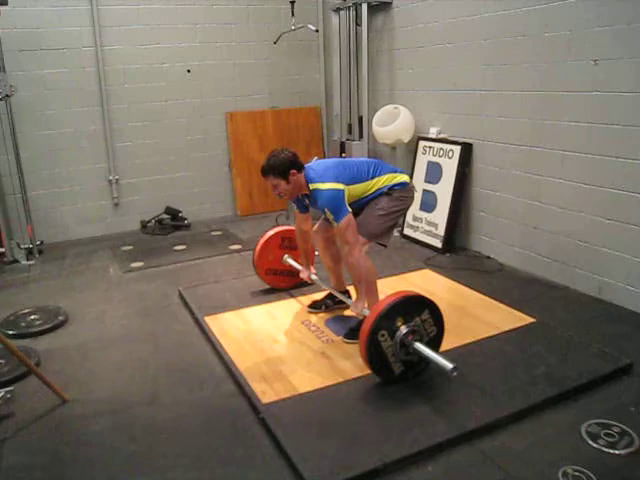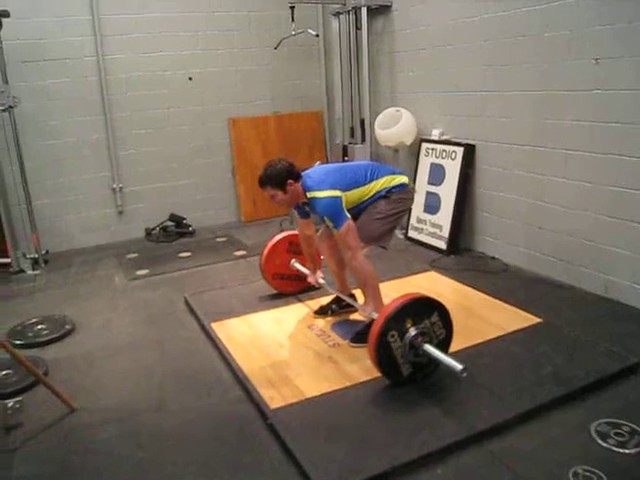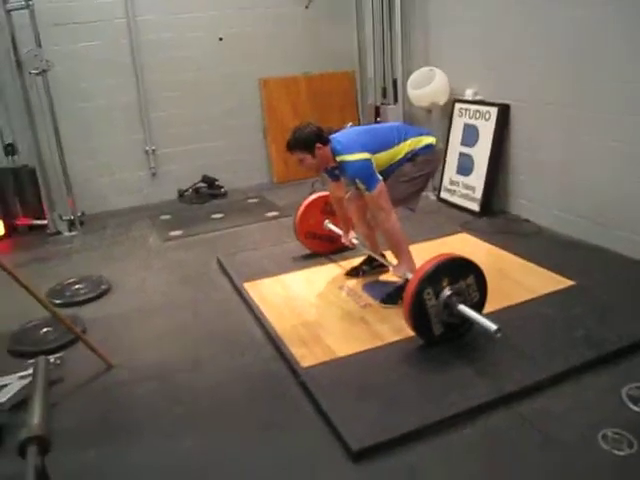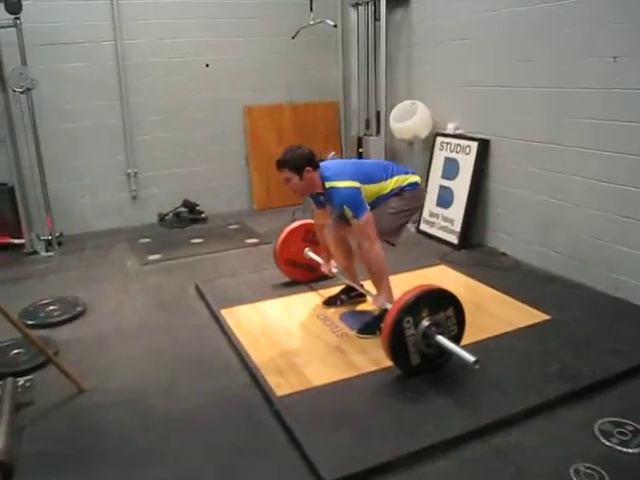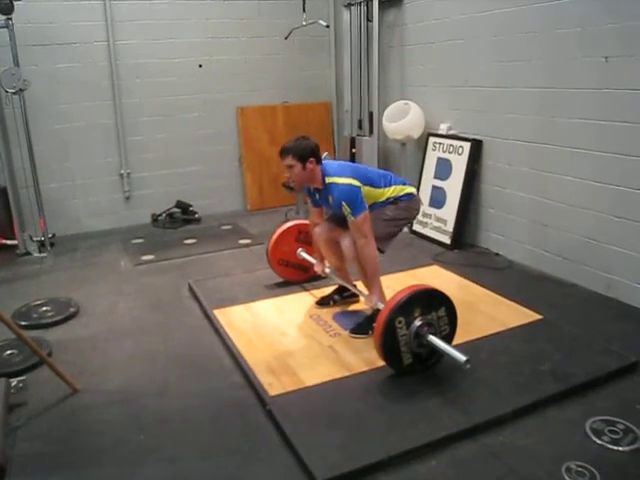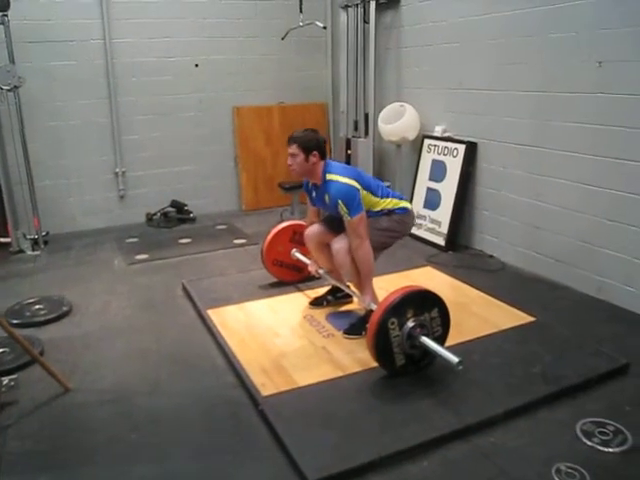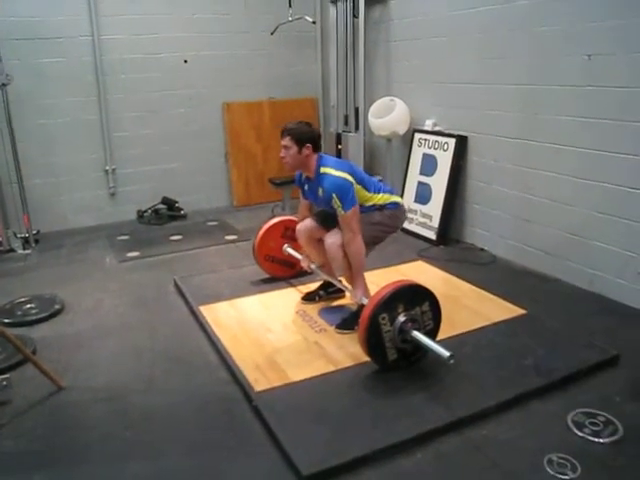
dt=0.4s
person 1, frame 1
left shoulder: (326, 192)
right shoulder: (299, 185)
left elbow: (351, 246)
right elbow: (303, 228)
left wrist: (362, 298)
right wrist: (306, 266)
left hip: (394, 189)
right hip: (367, 189)
left knee: (354, 246)
right knee: (320, 234)
right ankle: (340, 293)
person 1, frame 2
left shoulder: (324, 199)
right shoulder: (300, 190)
left elbow: (353, 251)
right elbow: (306, 233)
left wrist: (370, 303)
right wrist: (313, 270)
left hip: (394, 191)
right hip: (369, 191)
left knee: (352, 250)
right knee: (324, 240)
right ankle: (346, 298)
person 1, frame 3
left shoulder: (353, 163)
right shoulder: (328, 154)
left elbow: (384, 212)
right elbow: (338, 196)
left wrist: (403, 264)
right wrist: (346, 231)
left hip: (420, 152)
right hip: (400, 150)
left knee: (380, 212)
right knee: (353, 201)
right ankle: (377, 260)
person 1, frame 4
left shoulder: (343, 191)
right shoulder: (315, 182)
left elbow: (370, 242)
right elbow: (321, 224)
left wrist: (383, 293)
right wrist: (327, 259)
left hip: (406, 191)
right hip: (380, 191)
left knee: (362, 242)
right knee: (333, 232)
left ankle: (388, 308)
right ankle: (354, 289)
person 1, frame 5
left shoulder: (342, 188)
right shoulder: (311, 183)
left elbow: (365, 240)
right elbow: (316, 223)
left wrist: (375, 293)
right wrist: (319, 259)
left hip: (401, 201)
right hip: (373, 201)
left knee: (350, 245)
right knee: (323, 234)
left ankle: (381, 309)
right ankle: (347, 289)
person 1, frame 6
left shoulder: (340, 187)
right shoulder: (311, 181)
left elbow: (360, 242)
right elbow: (312, 220)
left wrist: (367, 293)
right wrist: (314, 260)
left hip: (394, 214)
right hip: (364, 213)
left knee: (341, 249)
right knee: (312, 235)
left ankle: (374, 312)
right ankle: (341, 290)
person 1, frame 7
left shoulder: (334, 181)
right shoulder: (303, 175)
left elbow: (353, 236)
right elbow: (304, 215)
left wrist: (359, 287)
right wrist: (306, 255)
left hip: (386, 209)
right hip: (357, 207)
left knee: (334, 243)
right knee: (304, 231)
left ankle: (366, 306)
right ankle: (333, 285)
